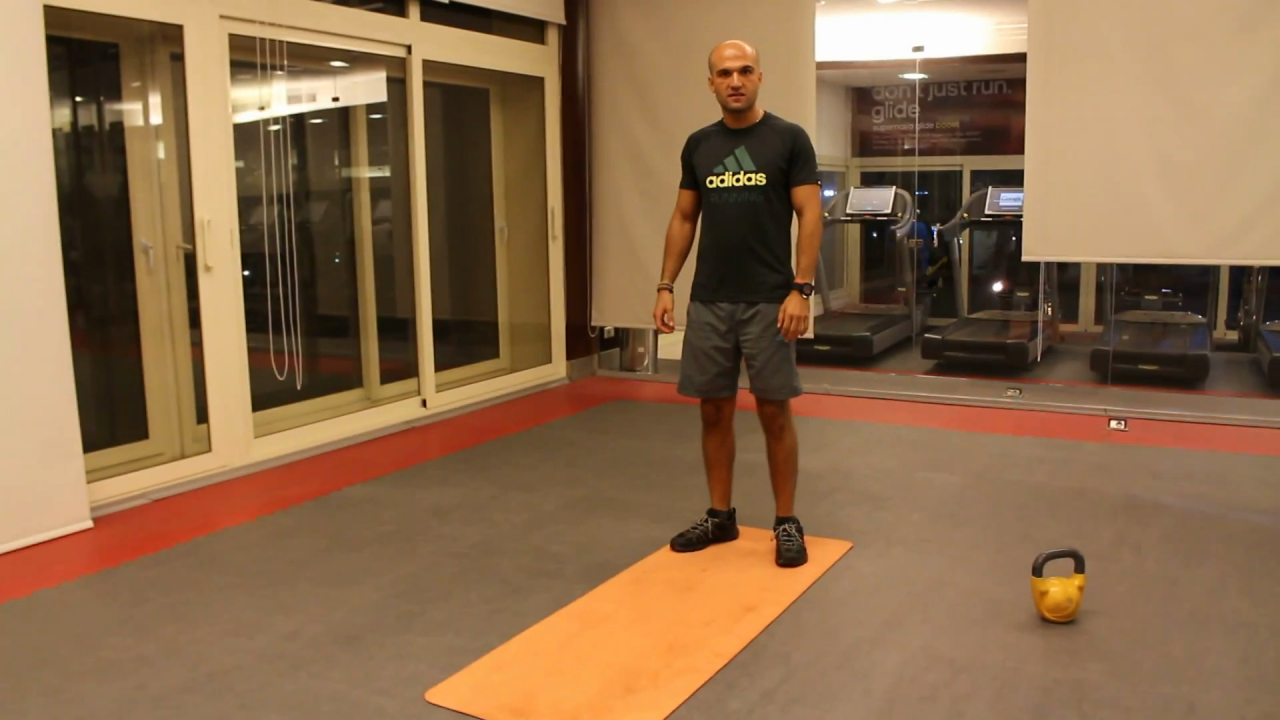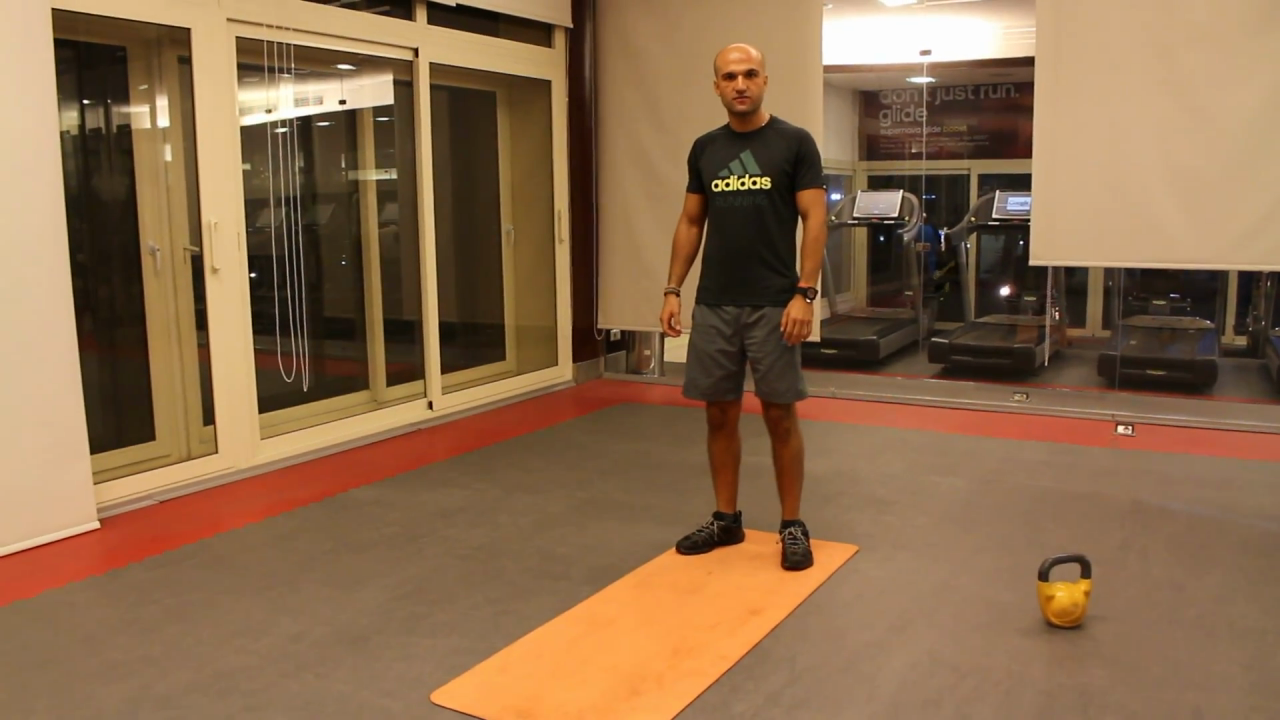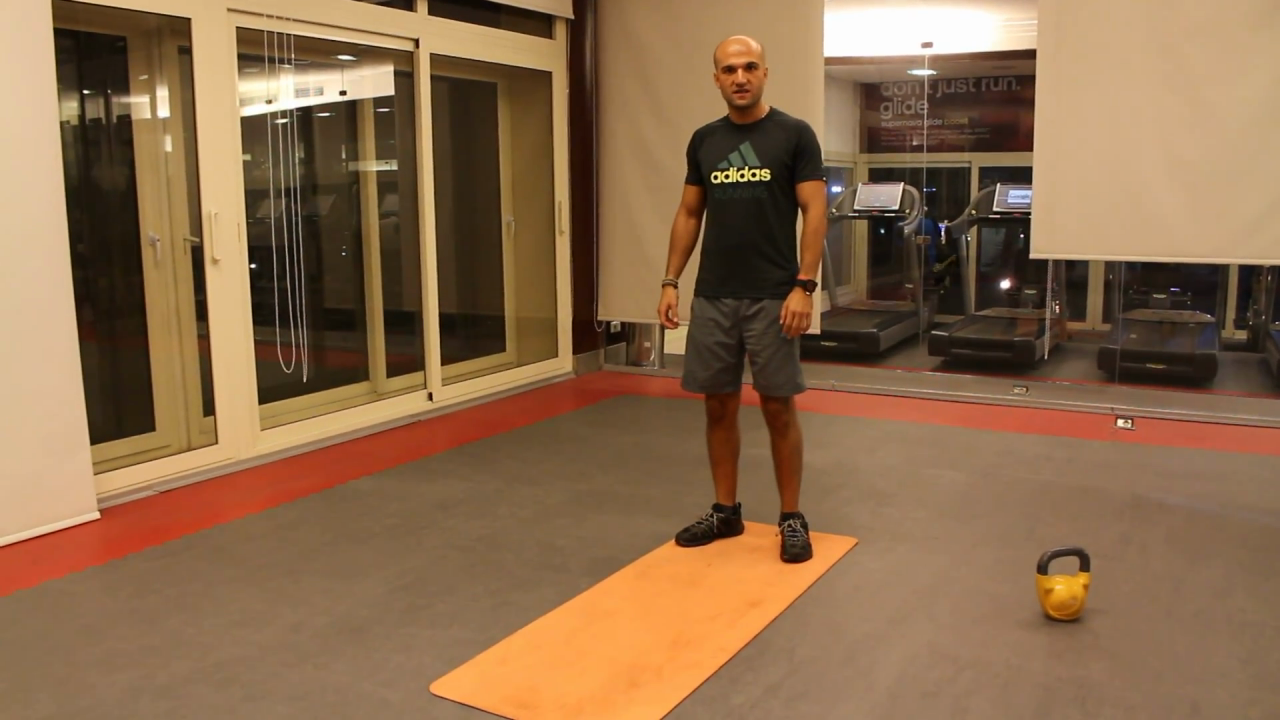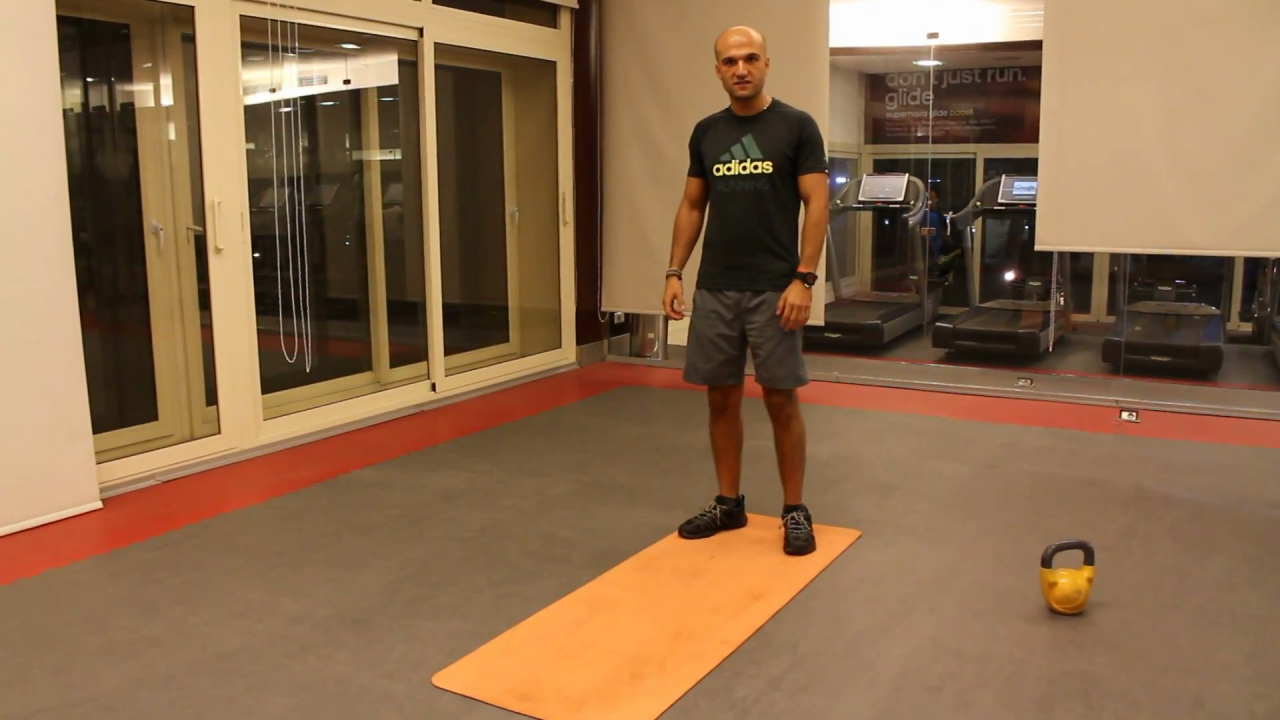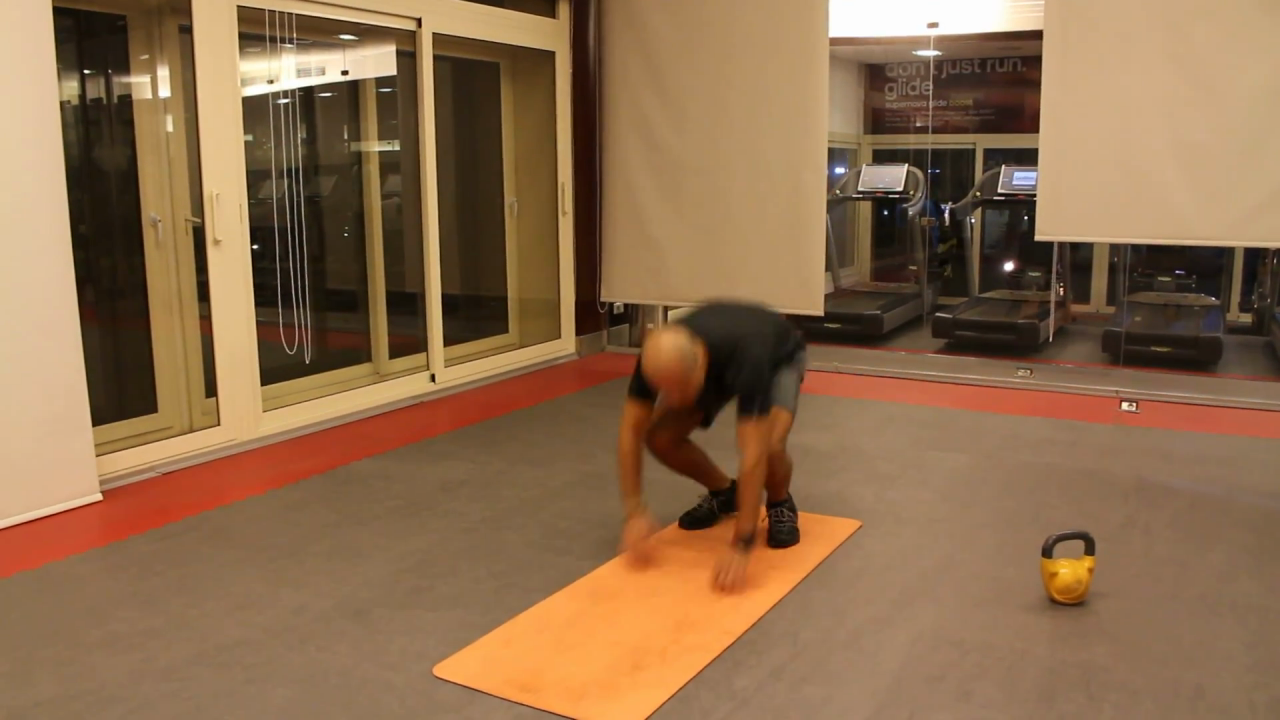
dt=1s
person 1, frame 1
left shoulder: (789, 139)
right shoulder: (698, 144)
left elbow: (810, 215)
right elbow: (684, 218)
left wrist: (801, 289)
right wrist: (665, 286)
left hip: (768, 301)
right hip: (708, 301)
left knee: (774, 410)
right knee: (714, 409)
left ankle: (787, 522)
right ankle: (720, 515)
person 1, frame 2
left shoulder: (794, 142)
right shoulder: (704, 148)
left elbow: (814, 220)
right elbow: (690, 222)
left wrist: (804, 294)
right wrist: (672, 289)
left hip: (772, 305)
right hip: (713, 304)
left knee: (780, 414)
right knee: (719, 412)
left ankle: (792, 525)
right ankle: (725, 518)
person 1, frame 3
left shoulder: (794, 134)
right shoulder: (703, 140)
left elbow: (814, 212)
right elbow: (689, 213)
left wrist: (804, 286)
right wrist: (670, 280)
left hip: (772, 297)
right hip: (712, 297)
left knee: (778, 406)
right knee: (718, 404)
left ankle: (791, 517)
right ankle: (725, 510)
person 1, frame 4
left shoulder: (796, 126)
right shoulder: (706, 132)
left elbow: (817, 204)
right elbow: (691, 206)
left wrist: (803, 278)
right wrist: (674, 272)
left hip: (773, 289)
right hip: (714, 289)
left knee: (781, 400)
right knee: (721, 397)
left ankle: (795, 511)
right ankle: (729, 503)
person 1, frame 5
left shoulder: (746, 362)
right shoulder: (657, 358)
left elbow: (753, 460)
right elbow: (631, 434)
left wrist: (741, 543)
right wrist: (634, 511)
left hip: (777, 356)
right hip: (725, 345)
left knee: (768, 447)
right knee: (659, 440)
left ankle: (781, 503)
right ankle: (721, 492)
